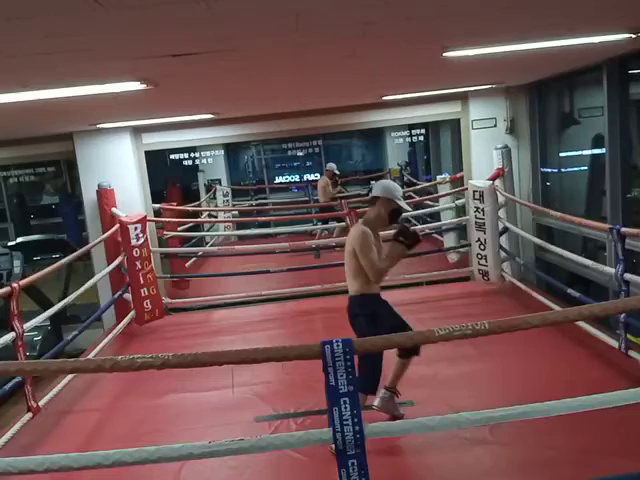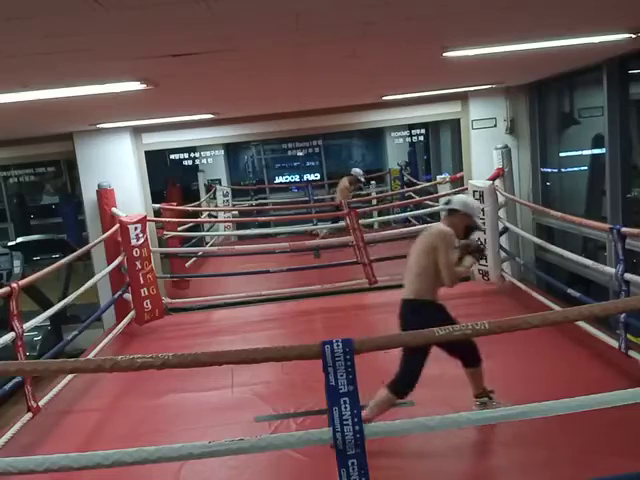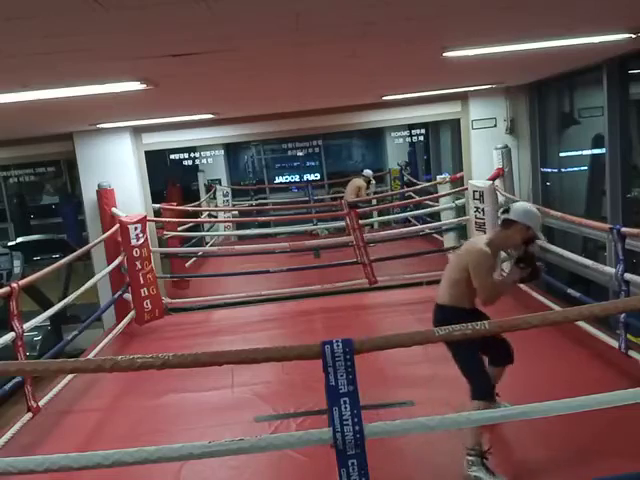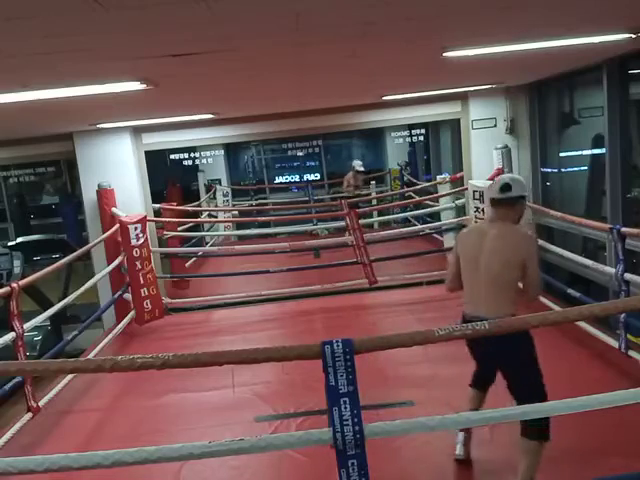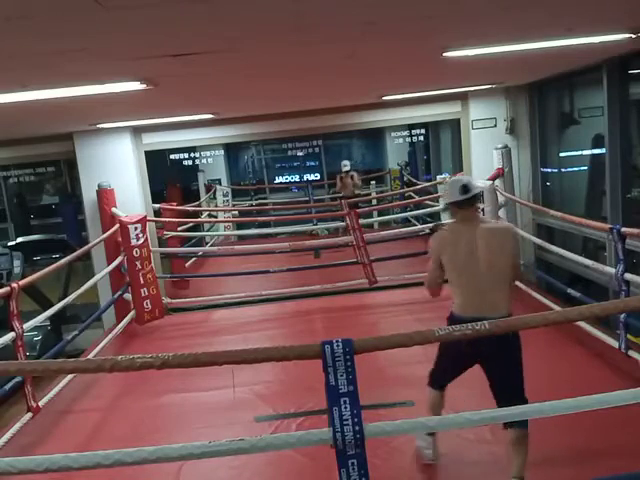
dt=0.4s
person 1, frame 1
left shoulder: (372, 232)
right shoulder: (362, 233)
left elbow: (381, 263)
right elbow: (376, 274)
left wrist: (398, 245)
right wrist: (399, 246)
left hip: (375, 302)
right hip: (364, 308)
left knee: (410, 343)
right knee: (369, 376)
left ankle: (387, 397)
person 1, frame 2
left shoulder: (433, 234)
right shoulder: (445, 234)
right elbow: (449, 279)
left wrist: (462, 256)
right wrist: (469, 261)
left hip: (422, 309)
right hip: (419, 312)
left knee: (469, 350)
right knee: (404, 382)
left ankle: (483, 400)
person 1, frame 3
left shoulder: (487, 246)
right shoulder: (481, 254)
left elbow: (485, 286)
right elbow: (486, 299)
left wrist: (514, 275)
right wrist: (516, 276)
left hip: (463, 312)
right hip: (451, 317)
left knee: (504, 353)
right knee: (480, 381)
left ankle: (488, 397)
person 1, frame 4
left shoulder: (465, 236)
right shoulder: (524, 240)
left elbow: (451, 284)
right elbow: (534, 292)
left hip: (472, 327)
right hip: (507, 331)
left knee: (483, 375)
left ankle: (463, 439)
person 1, frame 5
left shoulder: (441, 240)
right shoulder: (508, 233)
left elbow: (433, 289)
right elbow: (515, 277)
left hip: (461, 327)
right hip: (501, 329)
left knee: (438, 378)
right knee: (513, 404)
left ankle: (428, 441)
